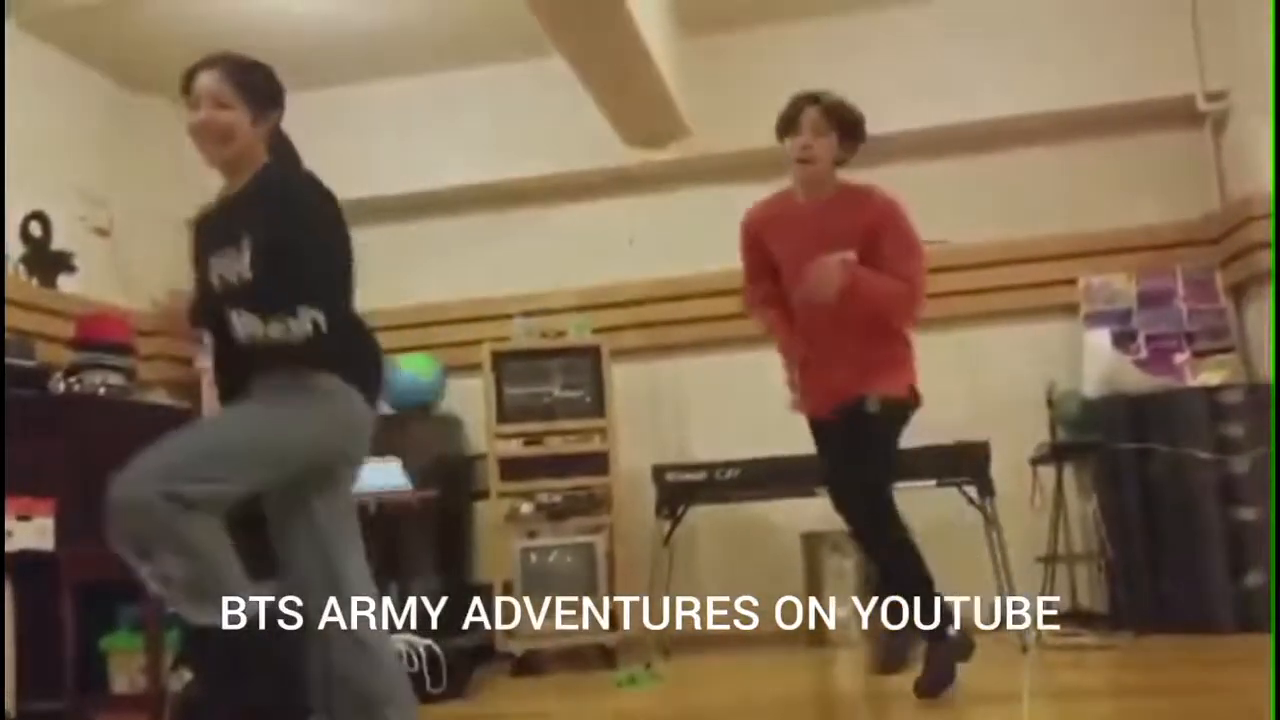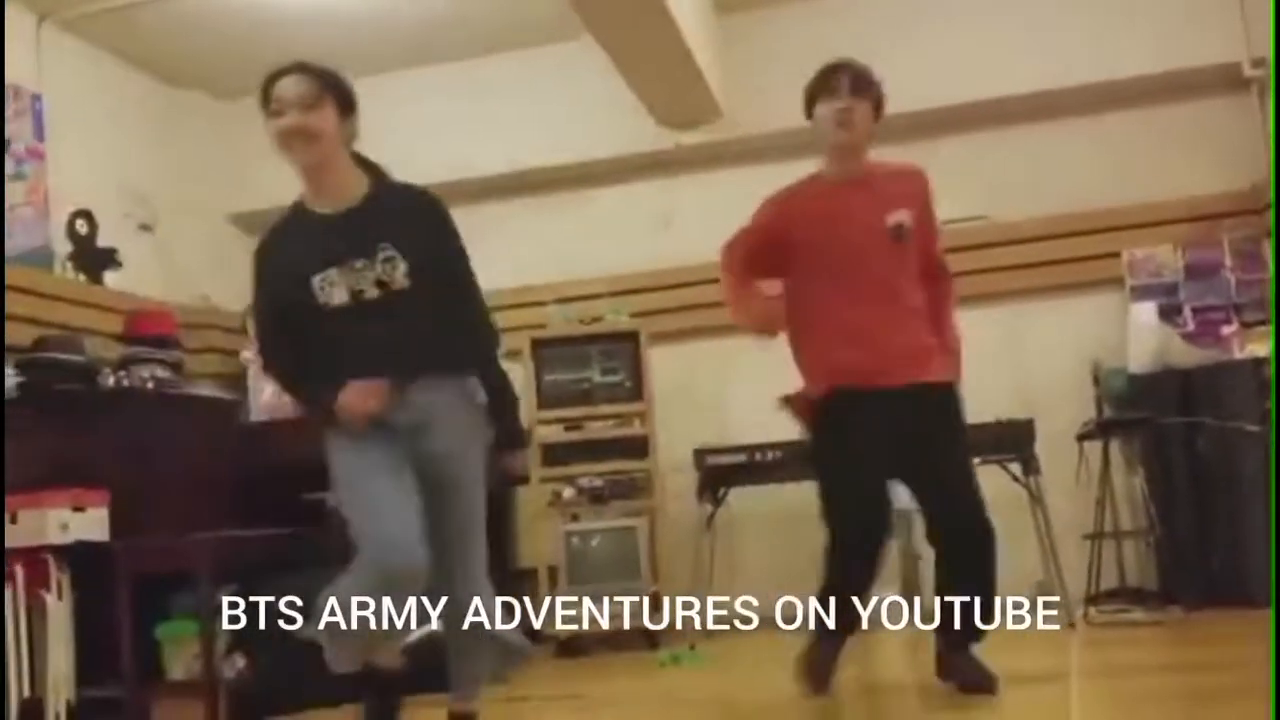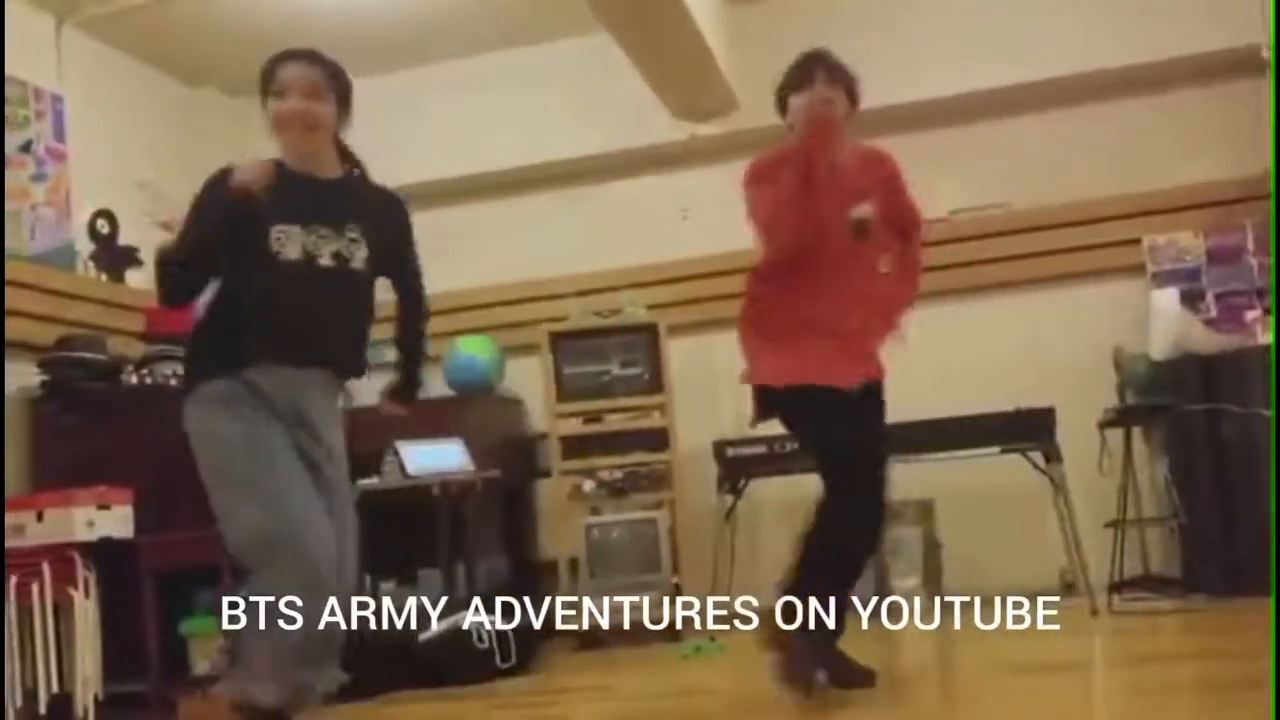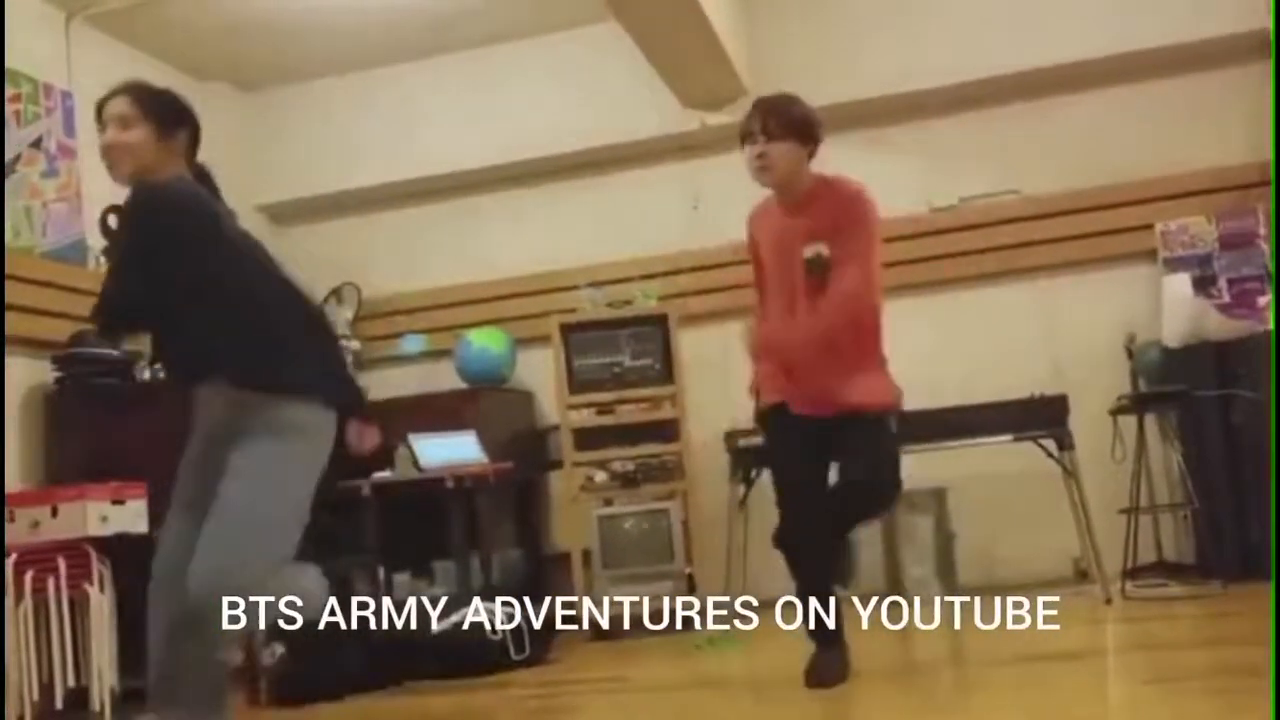
dt=1s
person 1, frame 1
left shoulder: (299, 200)
right shoulder: (214, 224)
left elbow: (325, 318)
left wrist: (205, 316)
left hip: (323, 392)
right hip: (279, 395)
left knee: (141, 491)
right knee: (326, 592)
left ankle: (232, 632)
person 1, frame 2
left shoulder: (414, 211)
right shoulder: (282, 247)
left elbow: (470, 314)
right elbow: (279, 353)
left wrist: (505, 418)
right wrist: (330, 396)
left hip: (447, 404)
right hip: (360, 424)
left knee: (461, 577)
right knee: (393, 561)
right ankle: (376, 666)
person 1, frame 3
left shoulder: (378, 208)
right shoulder: (235, 189)
left elbow: (408, 292)
right elbow: (175, 288)
left wrist: (410, 375)
right wrist: (234, 202)
left hip: (316, 402)
right hip: (233, 395)
left knee: (332, 581)
right knee: (303, 554)
person 1, frame 4
left shoulder: (153, 210)
right shoulder: (192, 215)
left elbow: (115, 317)
right elbow: (303, 314)
right wrist: (351, 407)
left hip: (280, 416)
right hip: (225, 417)
left knee: (215, 590)
right knee: (175, 597)
person 2, frame 1
left shoulder: (876, 209)
right shoulder: (762, 222)
left elbow: (909, 298)
right elbow: (764, 300)
left wrist: (848, 282)
right wrist: (793, 351)
left hip: (878, 376)
right hip: (820, 386)
left knee: (861, 494)
right knee: (865, 513)
left ankle: (927, 625)
right ankle: (935, 624)
person 2, frame 2
left shoulder: (909, 185)
right shoulder: (792, 207)
right elbow: (735, 268)
left wrist: (946, 340)
right wrist: (755, 309)
left hip: (923, 375)
right hip: (842, 386)
left knee: (965, 522)
right knee: (858, 526)
left ankle: (956, 644)
right ankle: (831, 632)
person 2, frame 3
left shoulder: (878, 170)
right shoulder: (769, 172)
left elbow: (907, 248)
right elbow: (781, 238)
left wrist: (884, 312)
right wrist: (811, 154)
left hip: (857, 361)
right hip: (791, 362)
left knee: (861, 500)
right knee: (857, 490)
left ankle: (813, 637)
right ankle: (805, 628)
person 2, frame 4
left shoulder: (847, 202)
right shoulder: (761, 222)
left elbow: (860, 291)
left wrist: (794, 340)
right wrist: (766, 340)
left hip: (856, 386)
right hip: (787, 391)
left knee: (873, 489)
right knee: (800, 524)
left ankle: (824, 547)
right ankle: (826, 638)
